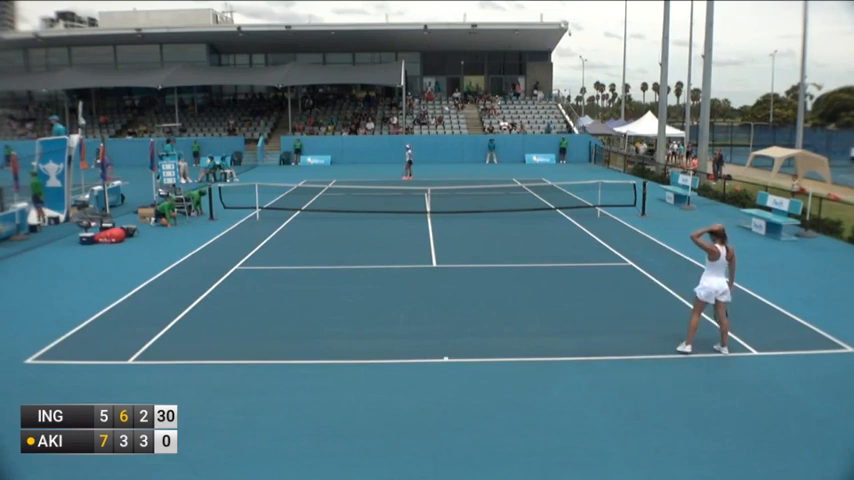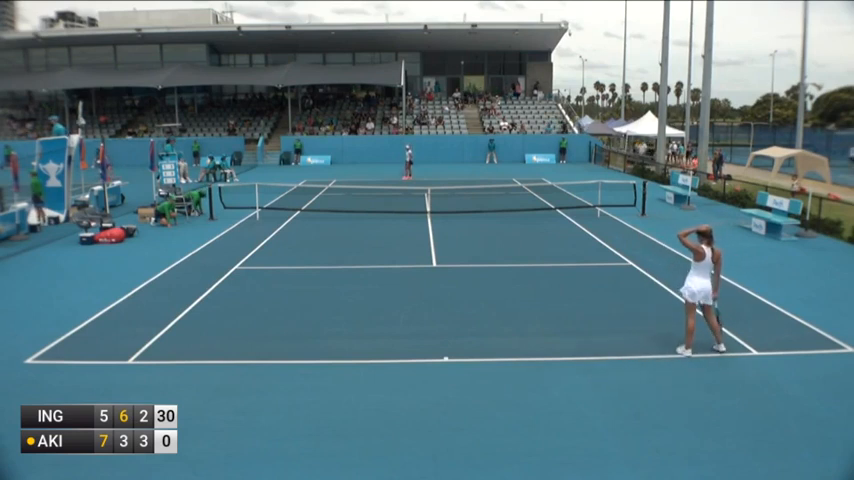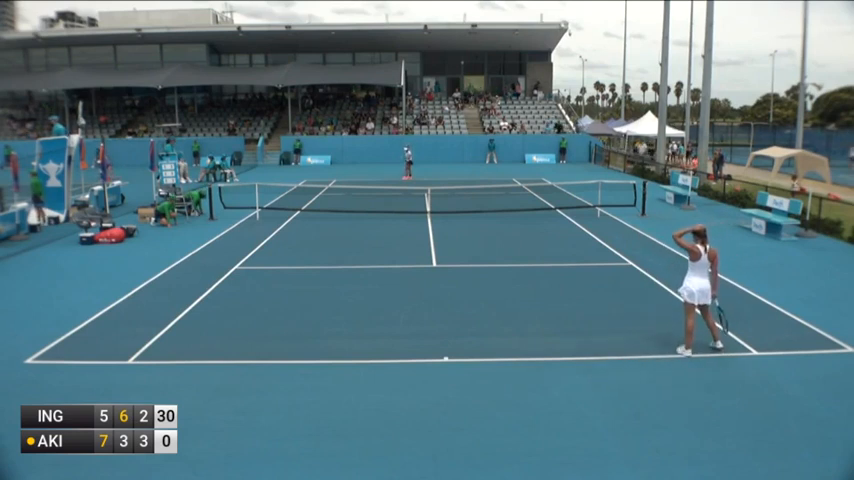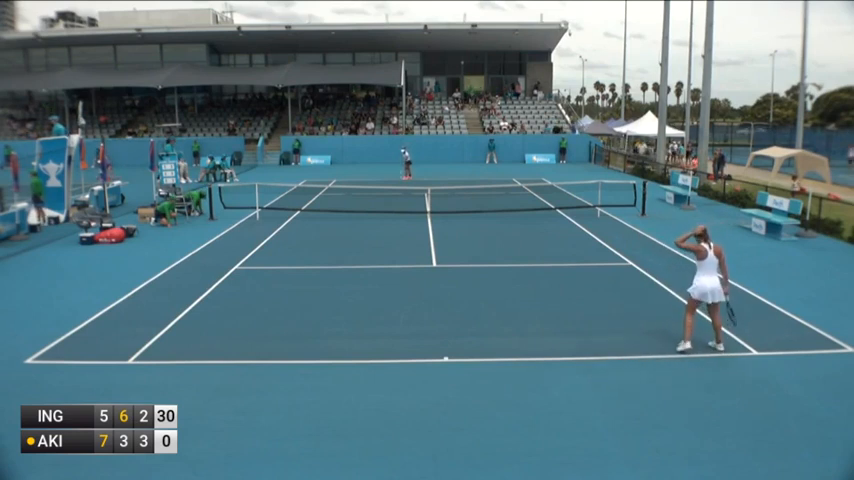
dt=0.4s
person 1, frame 1
left shoulder: (712, 249)
right shoulder: (730, 251)
left elbow: (693, 236)
right elbow: (732, 271)
left wrist: (708, 229)
right wrist: (731, 286)
left hip: (708, 285)
right hip: (722, 285)
left knee: (695, 314)
right knee: (722, 316)
left ankle: (687, 345)
right ankle: (723, 346)
person 1, frame 2
left shoulder: (697, 249)
right shoulder: (717, 253)
left elbow: (680, 235)
right elbow: (717, 274)
left wrist: (696, 229)
right wrist: (715, 291)
left hip: (693, 285)
right hip: (706, 286)
left knee: (690, 318)
right knee: (710, 316)
left ankle: (687, 348)
right ankle: (720, 344)
person 1, frame 3
left shoulder: (693, 249)
right shoulder: (713, 252)
left elbow: (675, 236)
right elbow: (714, 272)
left wrist: (691, 229)
right wrist: (714, 289)
left hip: (691, 286)
right hip: (705, 286)
left knee: (689, 318)
right knee: (707, 315)
left ankle: (687, 348)
right ankle: (717, 342)
person 1, frame 4
left shoulder: (698, 248)
right shoulder: (718, 249)
left elbow: (678, 243)
right elbow: (724, 270)
left wrist: (693, 232)
right wrist: (725, 285)
left hip: (700, 285)
right hip: (715, 284)
left knee: (689, 313)
right knee: (715, 315)
left ankle: (686, 342)
right ankle: (719, 343)
